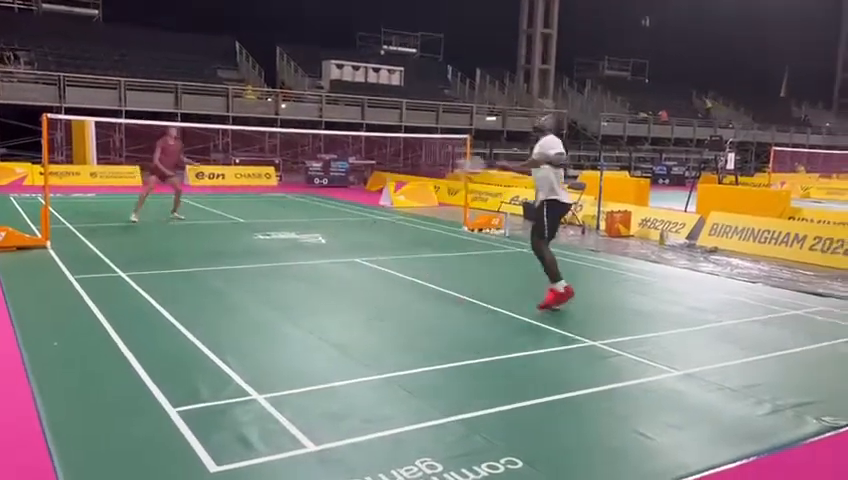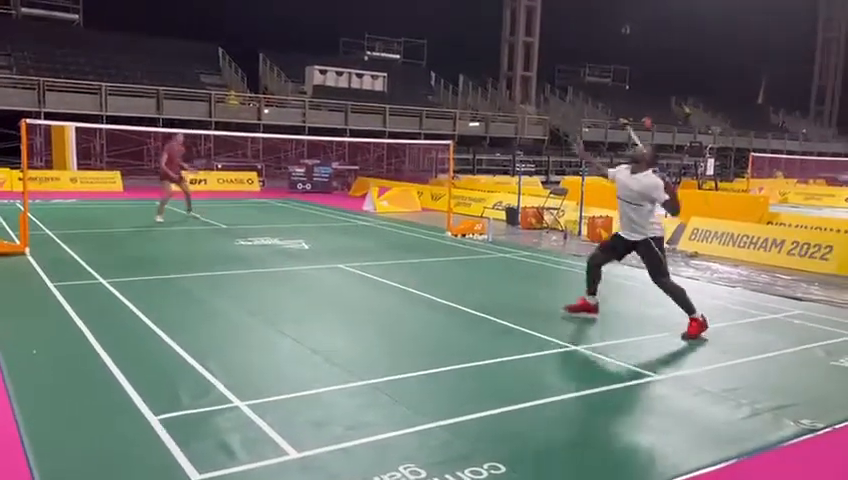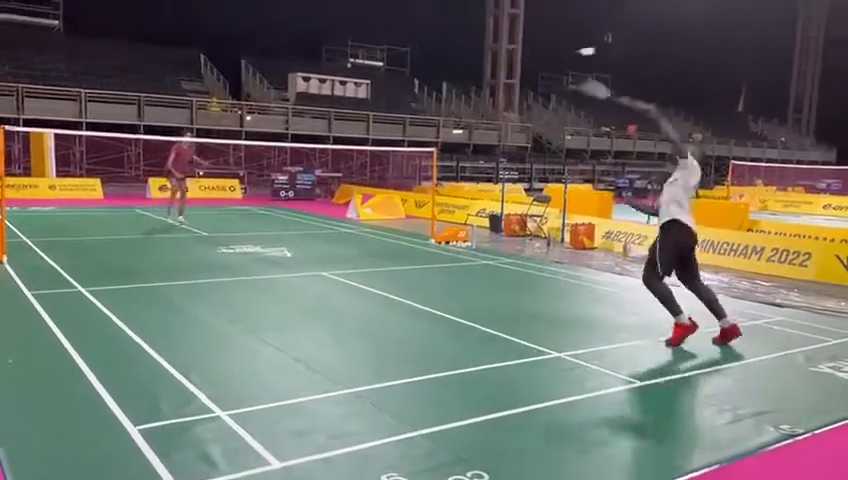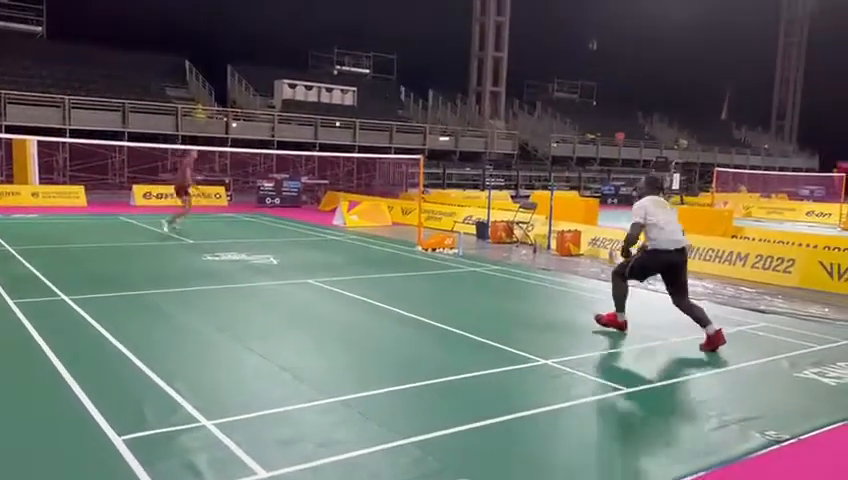
dt=0.4s
person 1, frame 1
left shoulder: (550, 141)
right shoulder: (540, 144)
left elbow: (562, 161)
right elbow: (532, 169)
left wrist: (539, 160)
right wrist: (505, 166)
left hip: (555, 201)
right hip: (549, 200)
left knee: (539, 244)
right knee: (540, 245)
left ankle: (560, 288)
right ankle: (557, 288)
person 1, frame 2
left shoulder: (652, 182)
right shoulder: (622, 170)
left elbow: (674, 211)
right elbow: (604, 171)
left wrist: (671, 192)
right wrist: (586, 158)
left hip: (649, 236)
right hip: (626, 234)
left knee: (661, 280)
right knee: (594, 261)
left ankle: (697, 319)
right ankle: (590, 301)
person 1, frame 3
left shoulder: (690, 165)
right shoulder: (680, 176)
left elbow: (675, 140)
right elbow: (659, 210)
left wrist: (654, 113)
left hip: (675, 229)
right hip: (683, 231)
left knee: (651, 278)
right knee: (693, 282)
left ankle: (683, 322)
right ankle: (728, 325)
person 1, frame 4
left shoulder: (642, 205)
right shoulder: (668, 207)
left elbow: (633, 234)
left wrist: (626, 252)
left hip: (659, 251)
right hip: (679, 252)
left knee: (619, 274)
right knee: (682, 300)
left ankle: (619, 319)
right ankle: (713, 332)
